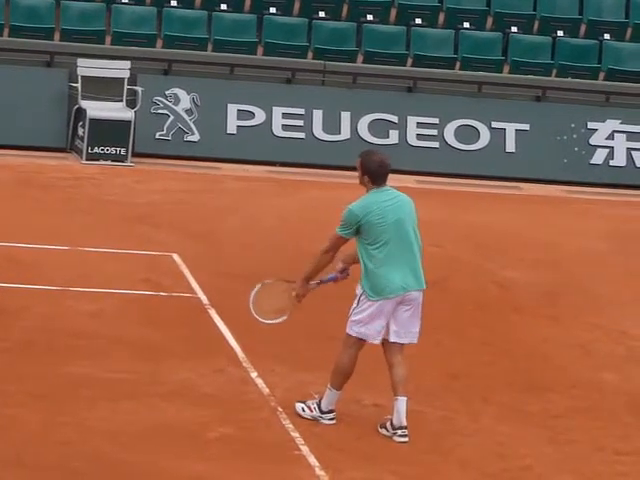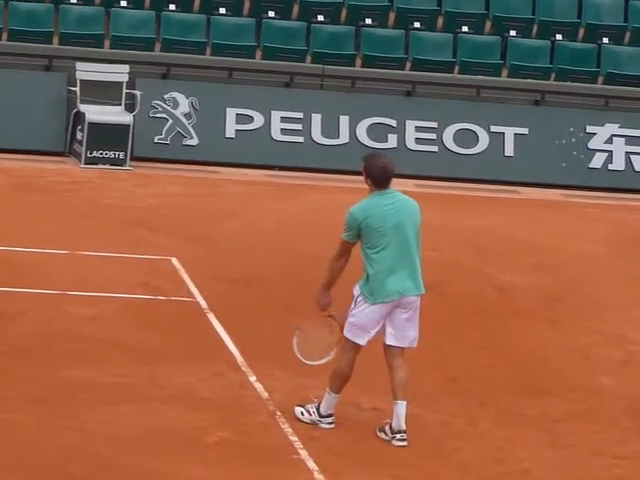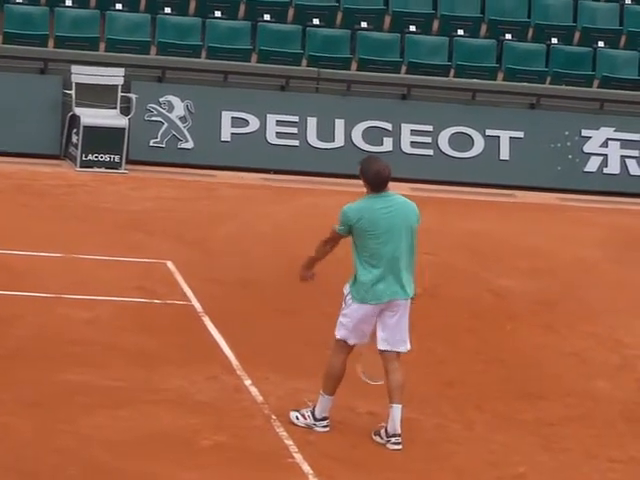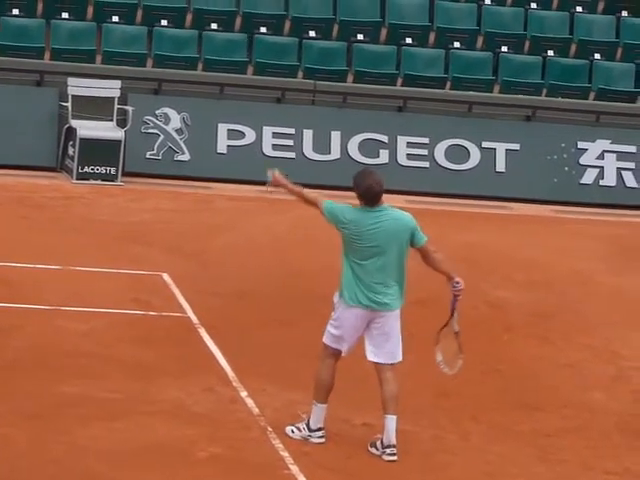
dt=0.5s
person 1, frame 1
left shoulder: (358, 210)
right shoulder: (406, 202)
left elbow: (329, 251)
left wrist: (305, 281)
right wrist: (350, 261)
left hip: (380, 289)
right hip: (412, 286)
left knee: (351, 346)
right knee: (395, 352)
left ankle: (325, 408)
right ankle: (399, 422)
person 1, frame 2
left shoulder: (359, 212)
right shoulder: (412, 205)
left elbow: (341, 257)
left wrist: (325, 290)
left hip: (377, 292)
right hip: (410, 290)
left knee: (348, 349)
right knee: (396, 355)
left ankle: (324, 412)
right ankle: (398, 426)
person 1, frame 3
left shoulder: (353, 211)
right shoulder: (411, 208)
left elbow: (330, 242)
left wrist: (308, 264)
left hip: (365, 294)
right hip: (400, 293)
left knee: (341, 350)
right knee: (392, 359)
left ankle: (319, 415)
right ankle: (393, 430)
person 1, frame 4
left shoulder: (346, 217)
right shoulder: (405, 221)
left elbow: (314, 200)
right elbow: (430, 255)
left wrist: (283, 183)
right wrist: (452, 278)
left hip: (353, 303)
right hip: (388, 305)
left knee: (328, 357)
right knee: (387, 370)
left ankle: (315, 426)
right ankle: (389, 442)
